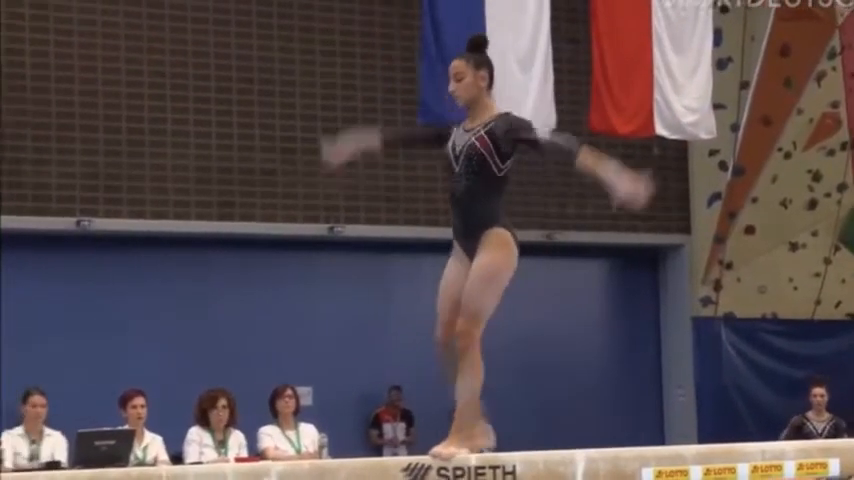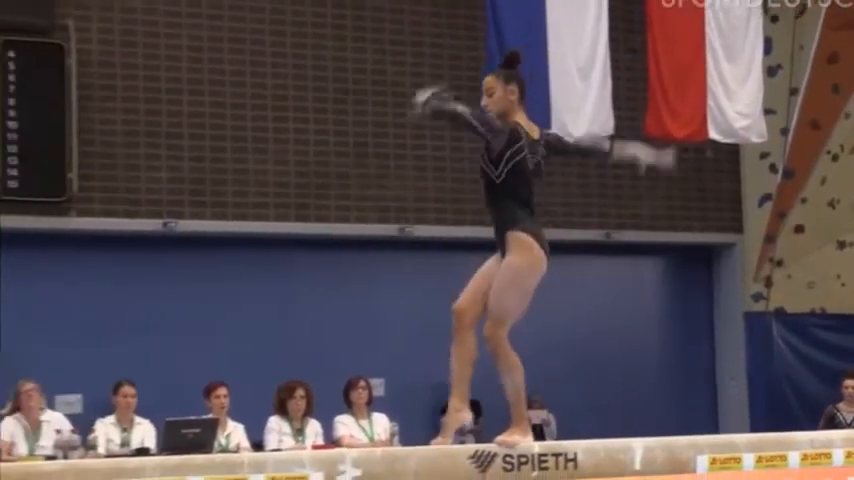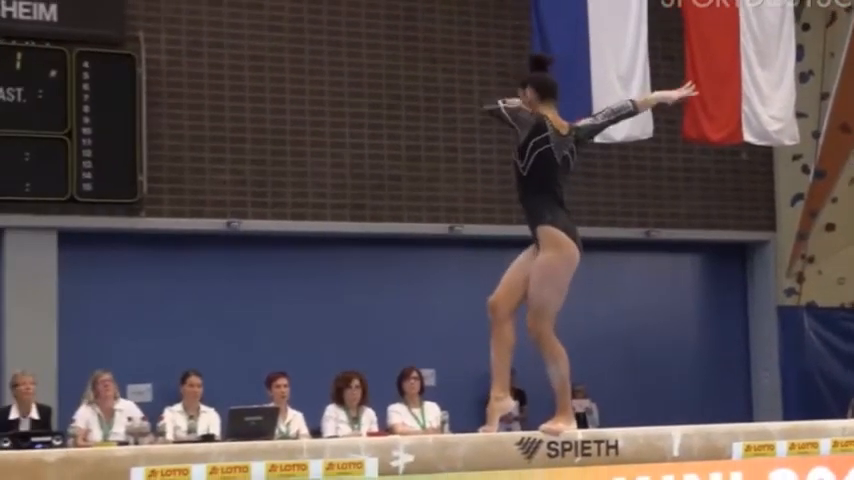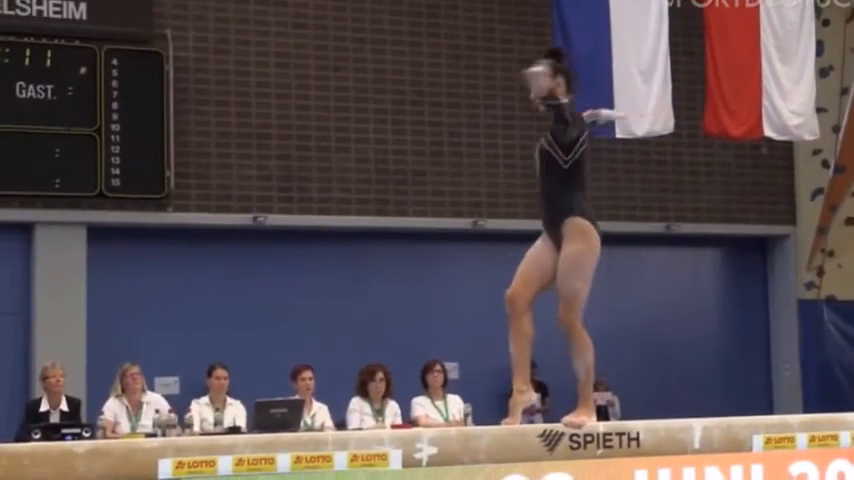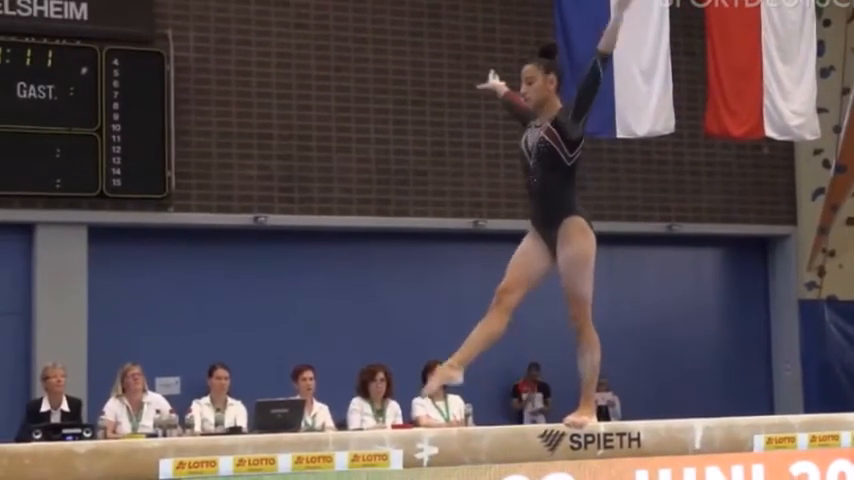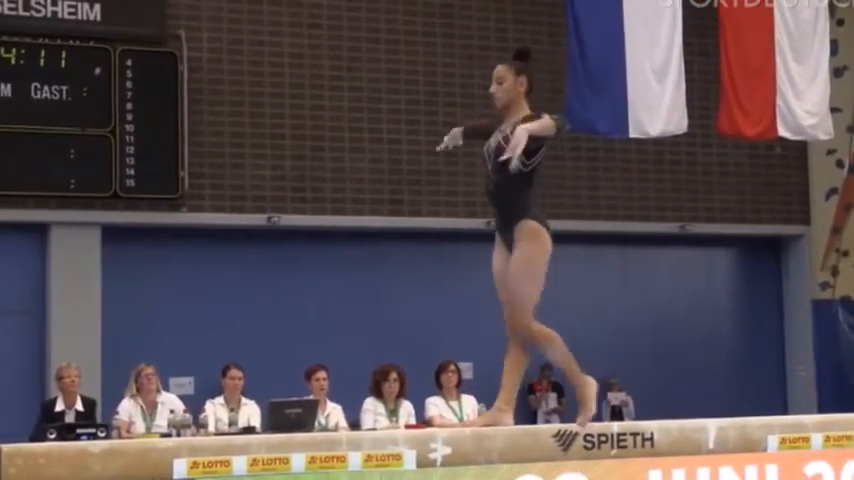
dt=0.4s
person 1, frame 1
left shoulder: (507, 126)
right shoulder: (458, 131)
left elbow: (559, 146)
right elbow: (410, 137)
left wrist: (612, 173)
right wrist: (361, 139)
left hip: (495, 241)
right hip: (464, 246)
left knee: (465, 335)
right knee: (448, 337)
left ankle: (461, 436)
right ankle: (475, 427)
person 1, frame 2
left shoulder: (500, 130)
right shoulder: (539, 137)
left elbow: (447, 109)
right elbow: (594, 145)
left wrist: (425, 99)
right wrist: (644, 152)
left hip: (524, 246)
right hip: (510, 247)
left knee: (494, 334)
right knee: (462, 313)
left ankle: (520, 427)
right ankle: (458, 407)
person 1, frame 3
left shoulder: (534, 123)
right shoulder: (574, 129)
left elbow: (496, 106)
right elbow: (625, 108)
left wrist: (509, 105)
right wrist: (669, 96)
left hip: (556, 238)
right hip: (547, 238)
left knee: (539, 327)
right knee: (498, 306)
left ankle: (564, 414)
right ankle: (499, 395)
person 1, frame 4
left shoulder: (568, 119)
right shoulder: (563, 121)
left elbow: (554, 101)
right elbow: (583, 116)
left wrist: (539, 78)
right wrist: (601, 114)
left hip: (577, 229)
right hip: (552, 232)
left knee: (569, 318)
right knee: (516, 298)
left ankle: (586, 406)
right ankle: (522, 387)
person 1, frame 5
left shoulder: (570, 117)
right shoulder: (534, 122)
left elbow: (596, 72)
right elbow: (519, 104)
right wrist: (500, 89)
left hip: (571, 228)
right hip: (539, 231)
left knee: (580, 316)
right knee: (505, 297)
left ankle: (587, 406)
right ankle: (454, 368)
person 1, frame 6
left shoulder: (528, 125)
right shoulder: (501, 127)
left elbow: (555, 123)
right elbow: (483, 129)
left wrist: (524, 130)
right wrist: (458, 133)
left hip: (529, 233)
right hip: (506, 234)
left knee: (523, 323)
right knee: (515, 326)
left ankle: (581, 383)
right ankle: (502, 409)
